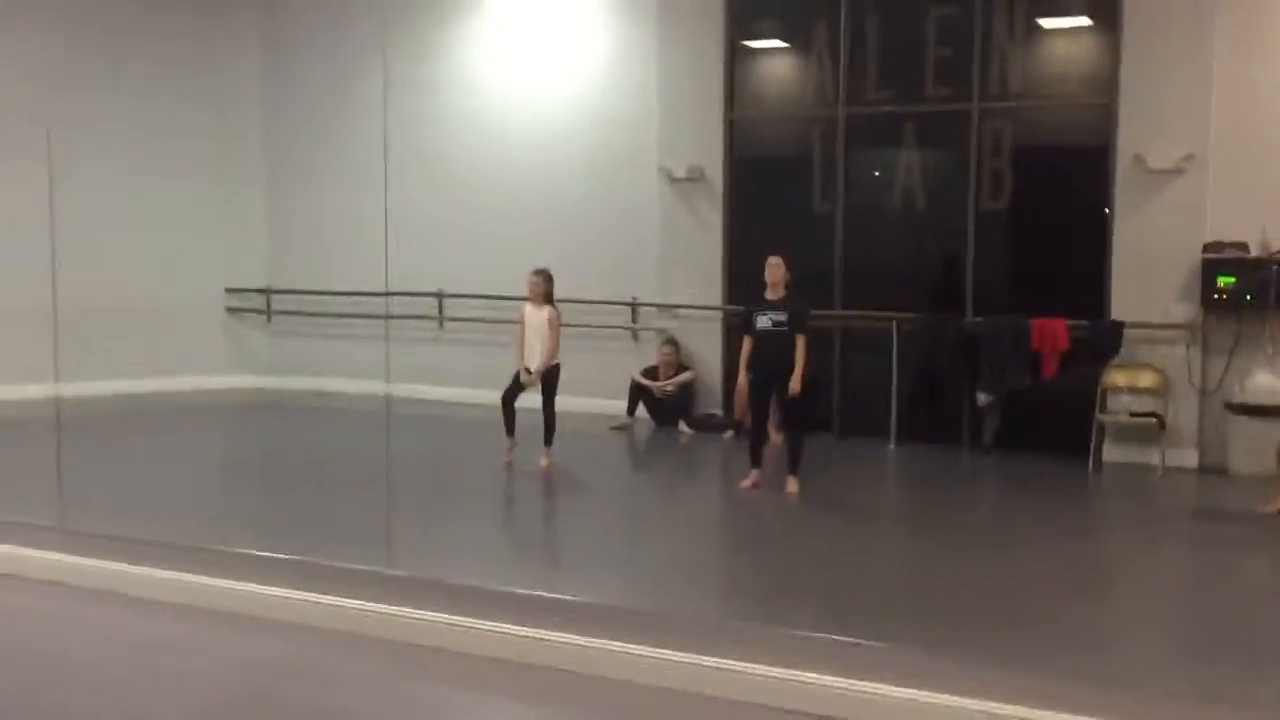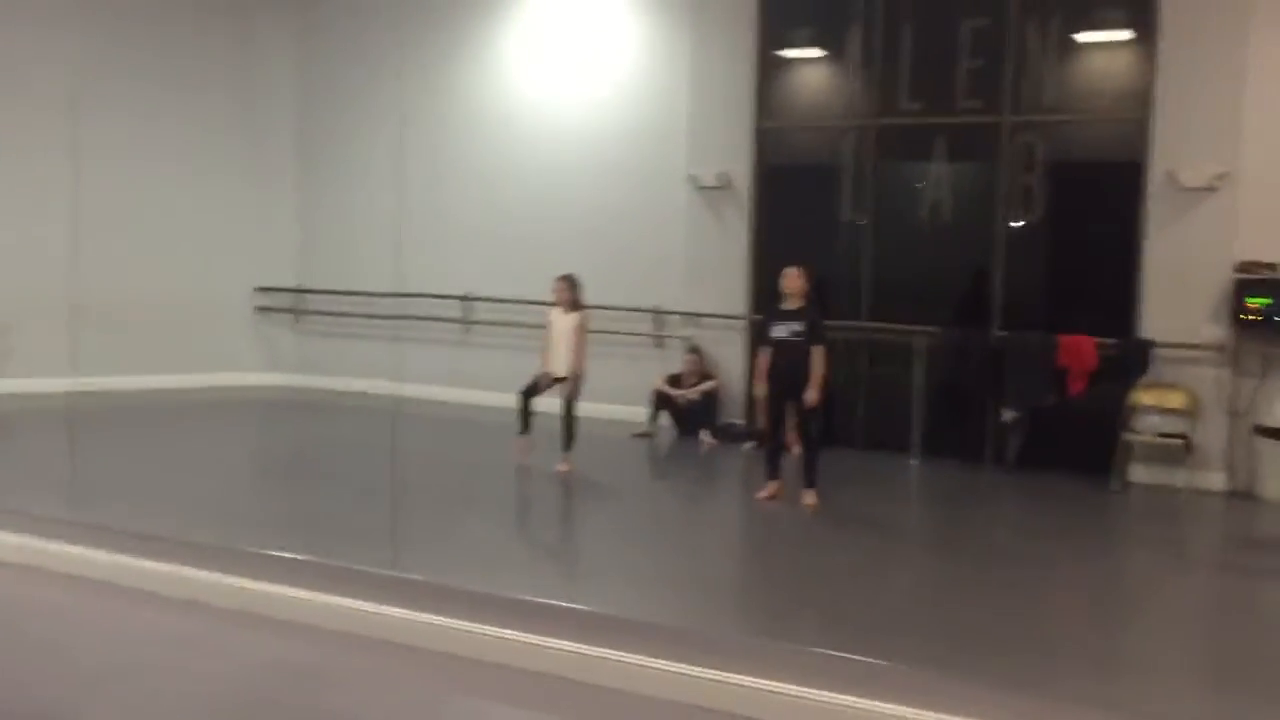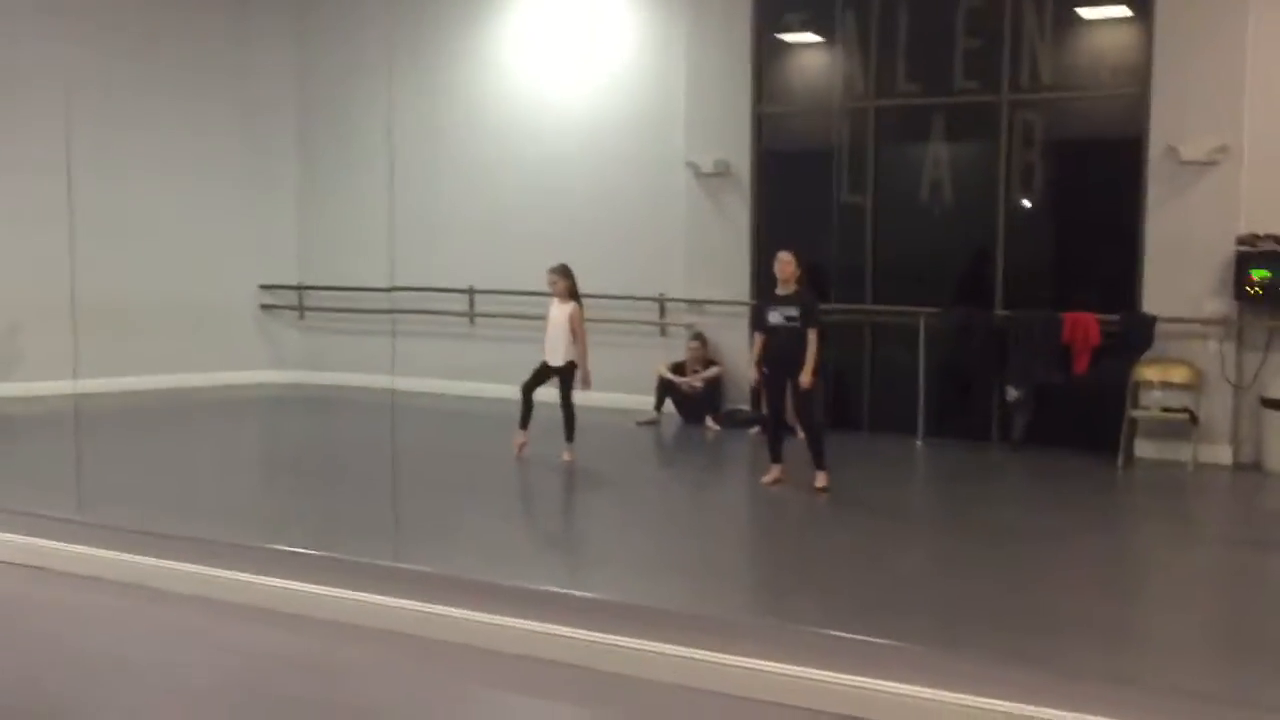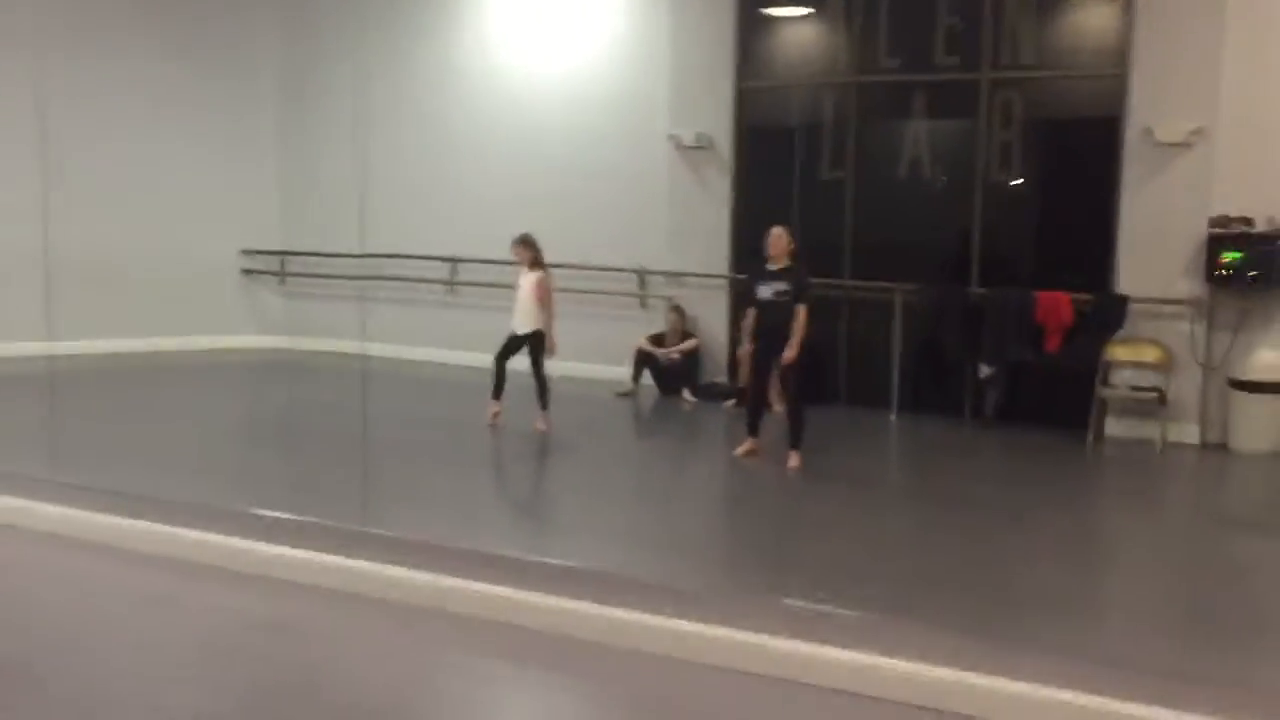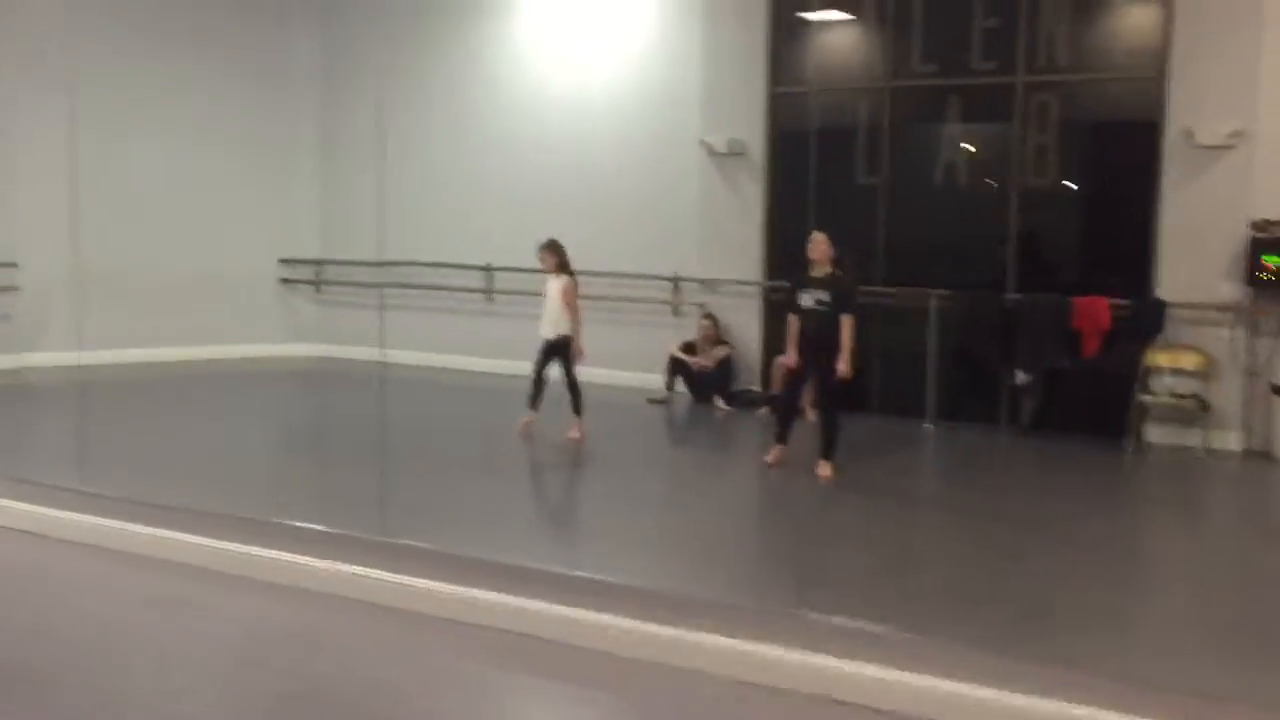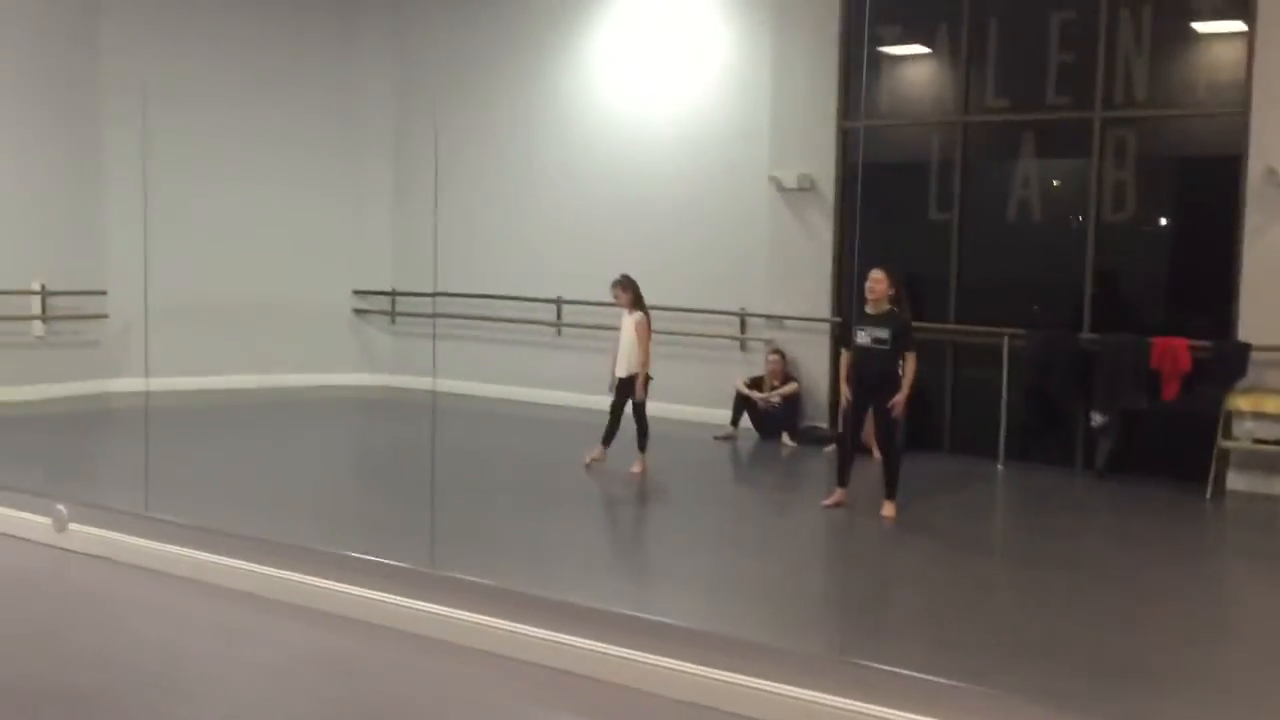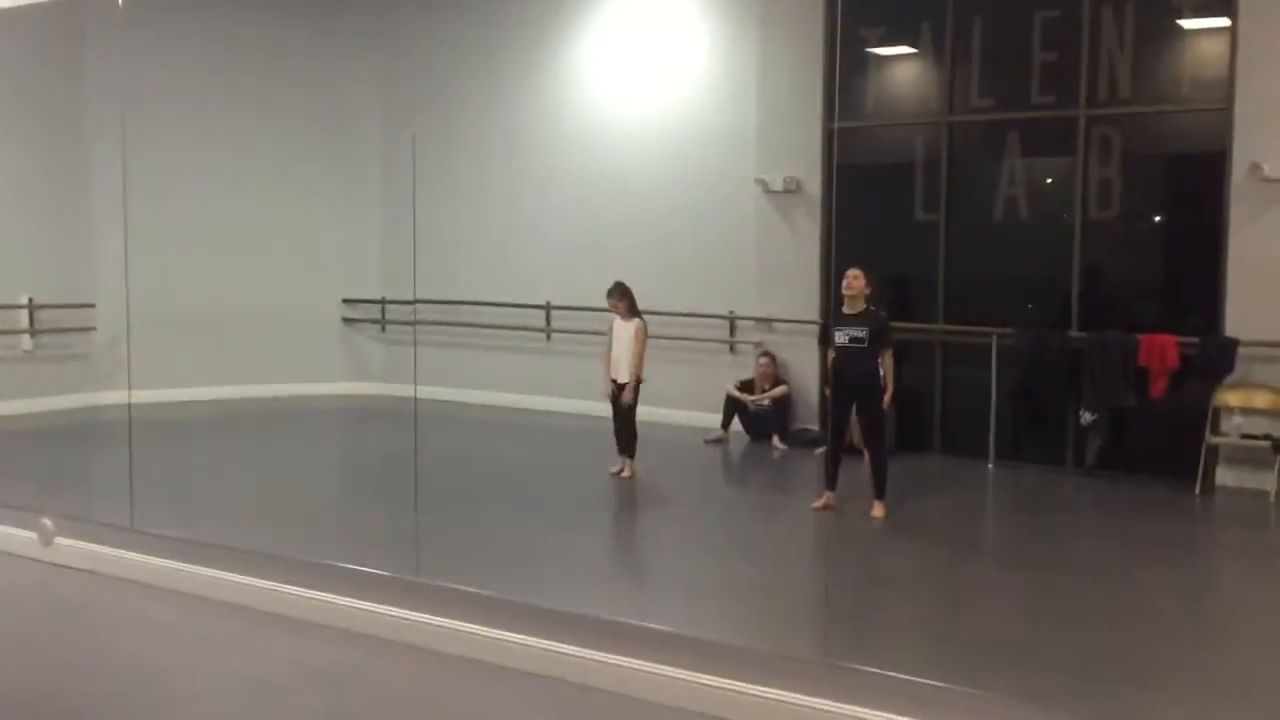
dt=0.4s
person 1, frame 1
left shoulder: (794, 306)
right shoulder: (755, 306)
left elbow: (800, 342)
right elbow: (747, 340)
left wrist: (797, 375)
right wrist: (742, 372)
left hip: (785, 373)
right hip: (759, 372)
left knee: (791, 423)
right knee: (757, 421)
left ankle: (792, 476)
right ankle: (754, 471)
person 1, frame 2
left shoulder: (811, 316)
right shoulder: (772, 316)
left elbow: (818, 353)
right elbow: (765, 351)
left wrist: (815, 386)
right wrist: (760, 381)
left hip: (802, 384)
right hip: (776, 382)
left knee: (807, 434)
right knee: (773, 431)
left ankle: (809, 488)
right ankle: (773, 482)
person 1, frame 3
left shoulder: (805, 300)
right shoulder: (765, 302)
left elbow: (812, 336)
right elbow: (759, 335)
left wrist: (808, 369)
right wrist: (754, 366)
left hip: (799, 367)
right hip: (772, 367)
left knee: (806, 417)
right knee: (774, 416)
left ankle: (821, 470)
right ankle: (776, 467)
person 1, frame 4
left shoulder: (796, 276)
right shoulder: (758, 276)
left elbow: (801, 312)
right elbow: (751, 311)
left wrist: (793, 344)
right wrist: (745, 341)
left hip: (787, 343)
right hip: (762, 341)
left knee: (791, 394)
right knee: (755, 389)
left ankle: (794, 450)
right ankle: (752, 440)
person 1, frame 5
left shoulder: (839, 283)
right shoulder: (801, 282)
left elbow: (847, 322)
right elbow: (794, 317)
left wrist: (845, 357)
right wrist: (791, 349)
left hip: (828, 353)
right hip: (803, 349)
left knee: (827, 404)
right knee: (788, 396)
left ankle: (825, 459)
right ankle: (780, 447)
person 1, frame 6
left shoulder: (899, 321)
right shoulder: (855, 318)
left elbow: (910, 358)
right elbow: (846, 353)
left wrist: (904, 392)
right wrist: (843, 385)
left hip: (886, 390)
right hip: (857, 387)
left knee: (887, 443)
right knee: (846, 438)
left ankle: (889, 500)
right ankle: (840, 491)
person 1, frame 7
left shoulder: (876, 320)
right shoulder: (833, 319)
left elbow: (887, 355)
left wrist: (889, 389)
right wrist: (828, 384)
left hip: (869, 389)
right hip: (839, 387)
left knee: (874, 444)
right knee: (833, 440)
left ankle: (879, 501)
right ankle: (829, 494)
person 2, frame 1
left shoulder: (552, 313)
right shoulder: (525, 309)
left elbow: (553, 346)
right elbow: (520, 342)
left wrist: (538, 372)
right wrist: (523, 369)
left hip: (549, 367)
right hip: (528, 366)
left knee: (548, 407)
right knee: (507, 398)
left ankle: (546, 452)
right ankle: (510, 441)
person 2, frame 2
left shoulder: (578, 319)
right shoulder: (553, 314)
left elbow: (579, 351)
right elbow: (547, 345)
left wrist: (572, 380)
right wrist: (545, 373)
left hip: (570, 373)
right hip: (552, 370)
left knee: (568, 413)
right knee: (525, 394)
left ankle: (565, 458)
right ankle: (524, 438)
person 2, frame 3
left shoulder: (574, 309)
right shoulder: (553, 303)
left elbow: (581, 340)
left wrist: (584, 369)
right wrist: (543, 357)
left hip: (566, 363)
right hip: (549, 360)
left knee: (565, 402)
right knee: (527, 389)
left ankle: (569, 447)
right ankle: (522, 433)
person 2, frame 4
left shoulder: (540, 277)
right shoulder: (523, 273)
left elbow: (548, 308)
left wrist: (549, 337)
left hip: (535, 332)
right hip: (519, 329)
left knee: (537, 371)
right knee: (500, 358)
left ankle: (543, 416)
right ankle: (496, 403)
person 2, frame 5
left shoulder: (566, 282)
right shoulder: (550, 280)
left elbow: (574, 314)
left wrist: (576, 342)
left hip: (563, 338)
right hip: (551, 337)
left knee: (569, 377)
right knee: (539, 371)
left ankle: (578, 423)
right ankle: (531, 413)
person 2, frame 6
left shoulder: (640, 319)
right shoulder: (625, 315)
left elbow: (644, 353)
left wrist: (641, 382)
right wrist: (614, 374)
left hip: (637, 376)
right hip: (622, 375)
left knee: (639, 415)
right knee: (615, 411)
left ankle: (641, 459)
right ankle: (601, 450)
person 2, frame 7
left shoulder: (638, 325)
right shoulder: (614, 322)
left elbow: (638, 358)
right elbow: (608, 352)
left wrist: (631, 386)
right wrist: (607, 380)
left hip: (630, 381)
right hip: (615, 380)
left knee: (629, 421)
right knee: (617, 421)
left ankle: (630, 463)
right ankle: (622, 460)
